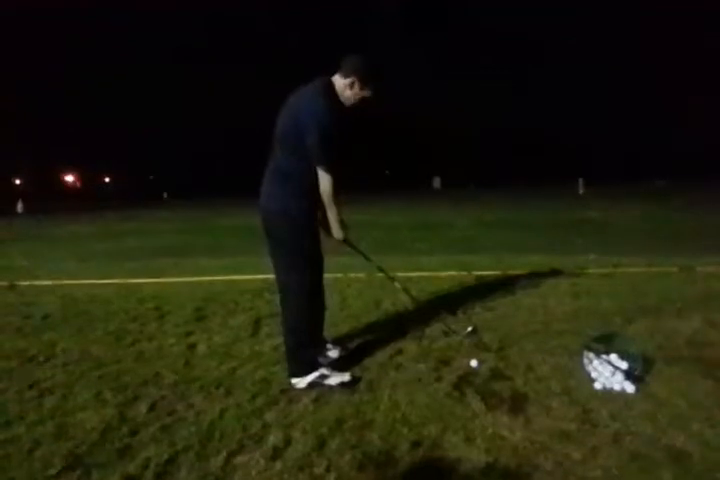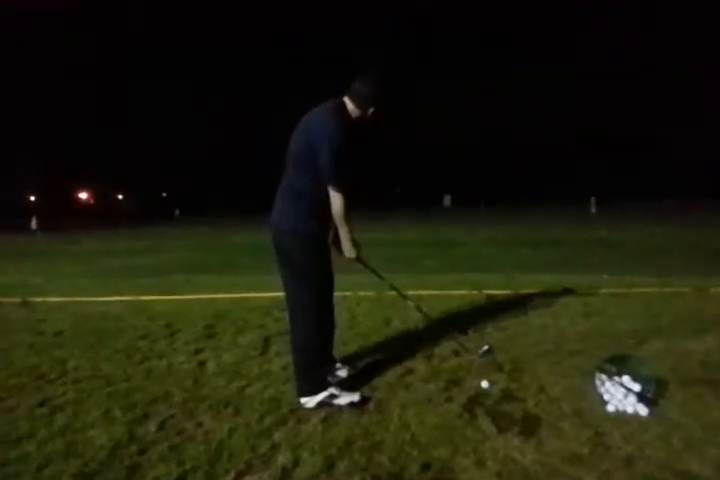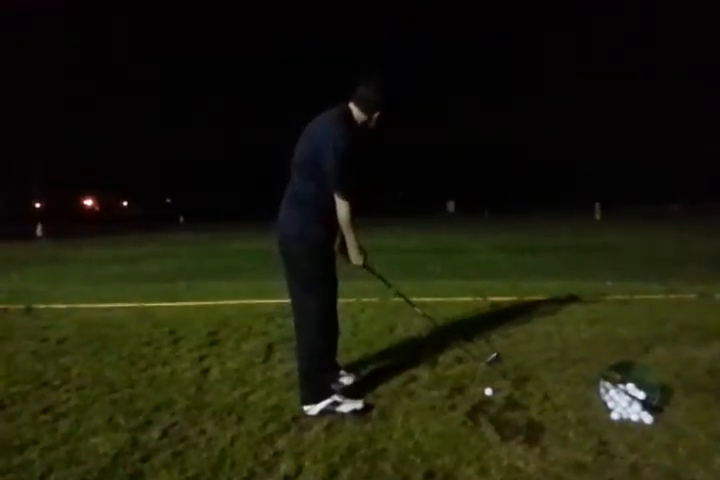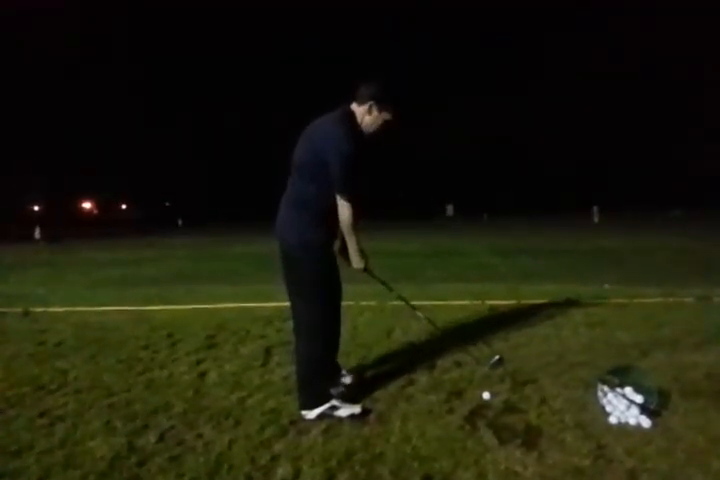
dt=1s
person 1, frame 1
left shoulder: (317, 97)
right shoulder: (318, 105)
right elbow: (323, 170)
left wrist: (323, 212)
right wrist: (334, 219)
left hip: (288, 200)
right hip: (287, 206)
left knee: (308, 278)
right knee: (299, 284)
left ankle: (313, 344)
right ankle: (305, 368)
person 1, frame 2
left shoulder: (329, 117)
right shoulder: (332, 127)
right elbow: (335, 189)
left wrist: (333, 229)
right wrist: (346, 237)
left hip: (299, 218)
right hip: (298, 224)
left knee: (319, 297)
right knee: (308, 303)
left ankle: (322, 362)
right ankle: (314, 387)
person 1, frame 3
left shoulder: (335, 123)
right shoulder: (338, 134)
right elbow: (340, 197)
left wrist: (340, 236)
right wrist: (352, 245)
left hip: (306, 225)
right hip: (304, 230)
left knee: (323, 303)
right knee: (314, 308)
left ankle: (326, 369)
right ankle: (317, 395)
person 1, frame 4
left shoulder: (334, 126)
right shoulder: (341, 135)
right elbow: (343, 200)
left wrist: (342, 241)
right wrist: (354, 249)
left hip: (304, 228)
right hip: (305, 234)
left knee: (328, 303)
right knee: (313, 314)
left ankle: (327, 372)
right ankle: (315, 400)
